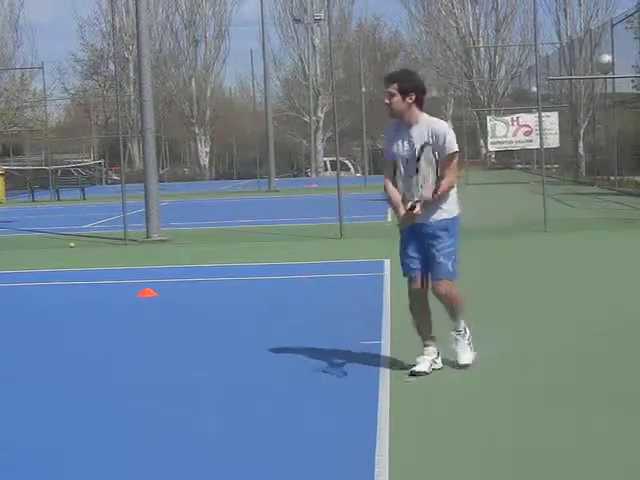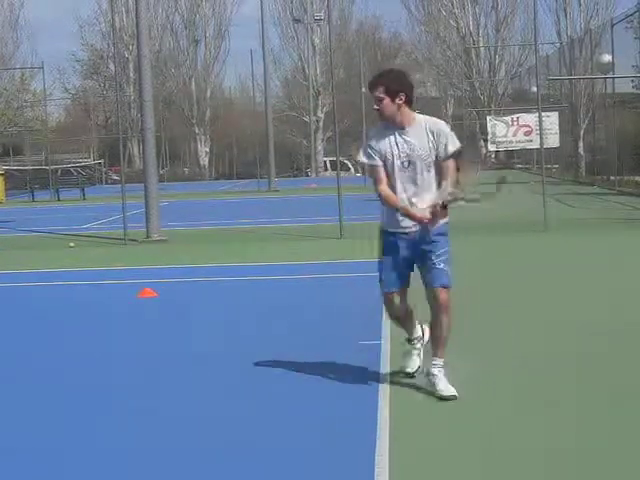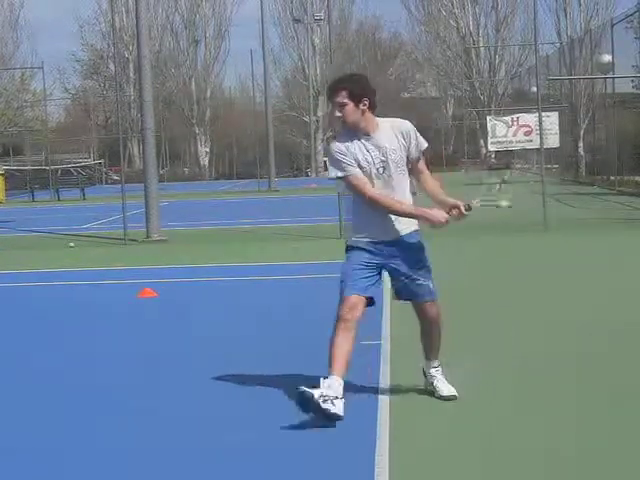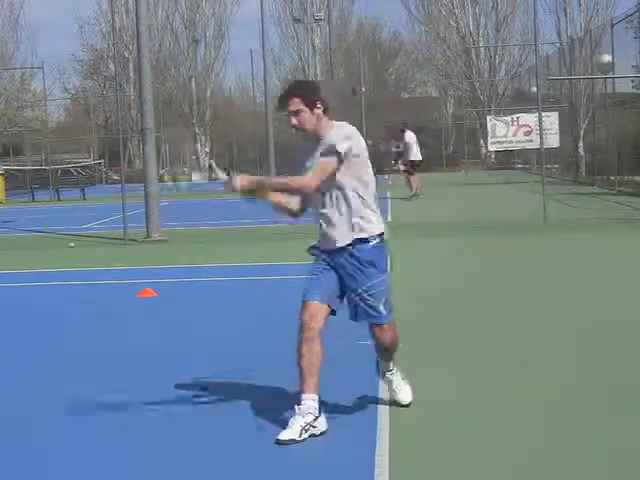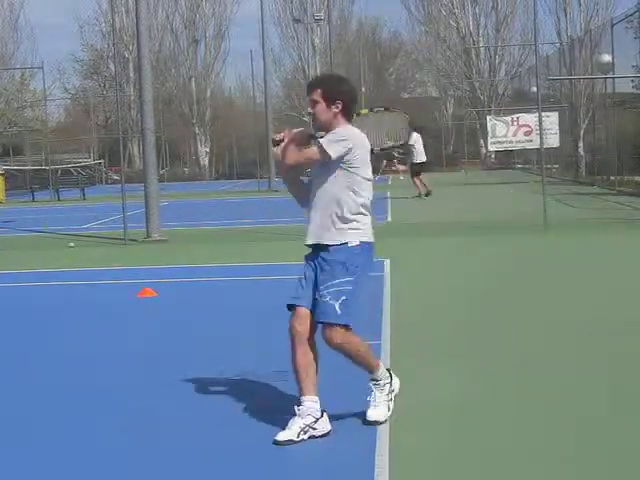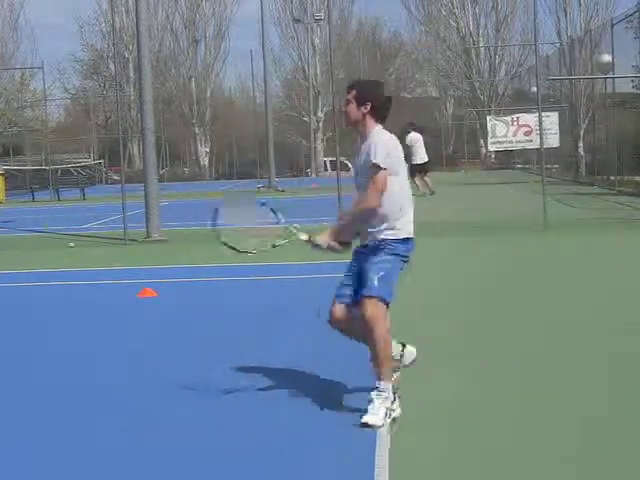
dt=0.3s
person 1, frame 1
left shoulder: (439, 130)
right shoulder: (391, 132)
left elbow: (450, 179)
right elbow: (389, 179)
left wrist: (422, 205)
right wrist: (400, 209)
left hip: (441, 220)
right hip: (411, 223)
left knee: (442, 287)
right knee: (415, 288)
left ankle: (461, 330)
right ankle: (430, 352)
person 1, frame 2
left shoulder: (436, 129)
right shoulder: (375, 139)
left elbow: (449, 177)
right elbow: (383, 190)
left wrist: (438, 206)
right wrist: (415, 215)
left hip: (432, 231)
right hip: (395, 231)
left knee: (440, 298)
right knee: (393, 300)
left ankle: (435, 369)
right ankle: (417, 334)
person 1, frame 3
left shoulder: (402, 130)
right shoulder: (339, 148)
left elbow: (421, 173)
right elbow: (371, 196)
left wrist: (444, 200)
right wrist: (424, 214)
left hip: (405, 239)
right hip: (364, 244)
left knee: (429, 311)
right knee: (348, 312)
left ankle: (433, 371)
right ankle: (331, 393)
person 1, frame 4
left shoulder: (344, 134)
right shoulder: (309, 150)
left elbow: (311, 183)
right elbow: (298, 206)
left wrist: (255, 183)
right wrist: (261, 192)
left hip: (365, 245)
right hip: (329, 250)
left knee: (383, 331)
right knee: (310, 323)
left ankle: (389, 371)
right ankle: (310, 412)
person 1, frame 5
left shoulder: (348, 138)
right shoulder: (322, 147)
left elbow: (290, 157)
right elbow: (304, 196)
left wrist: (286, 144)
right wrist: (288, 157)
left hip: (348, 249)
right hip: (322, 249)
left knee: (335, 333)
right knee: (299, 327)
left ankle: (382, 379)
right ankle: (311, 413)
person 1, frame 6
left shoulder: (379, 142)
right shoulder: (367, 143)
left elbow: (371, 202)
left wrist: (334, 231)
right wrist: (343, 236)
left hip: (390, 242)
right hip: (369, 243)
left knee: (372, 311)
right knee: (339, 316)
left ankle: (385, 397)
right ankle: (395, 353)
